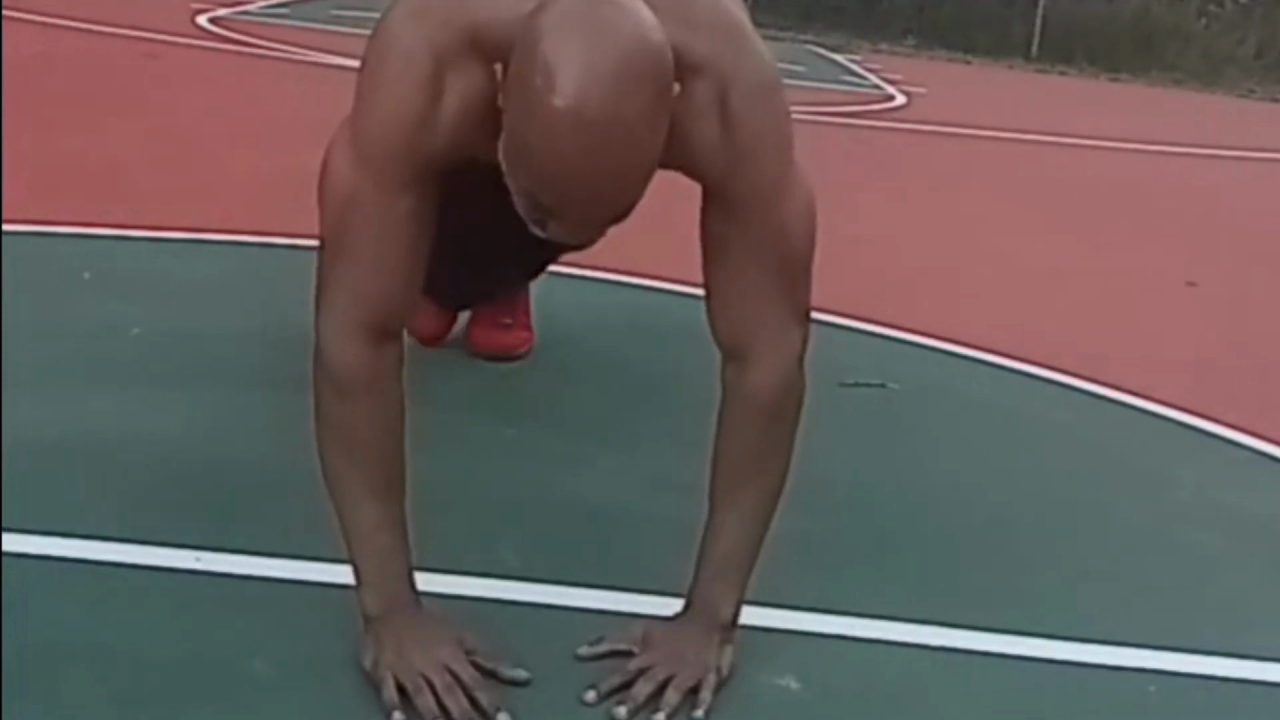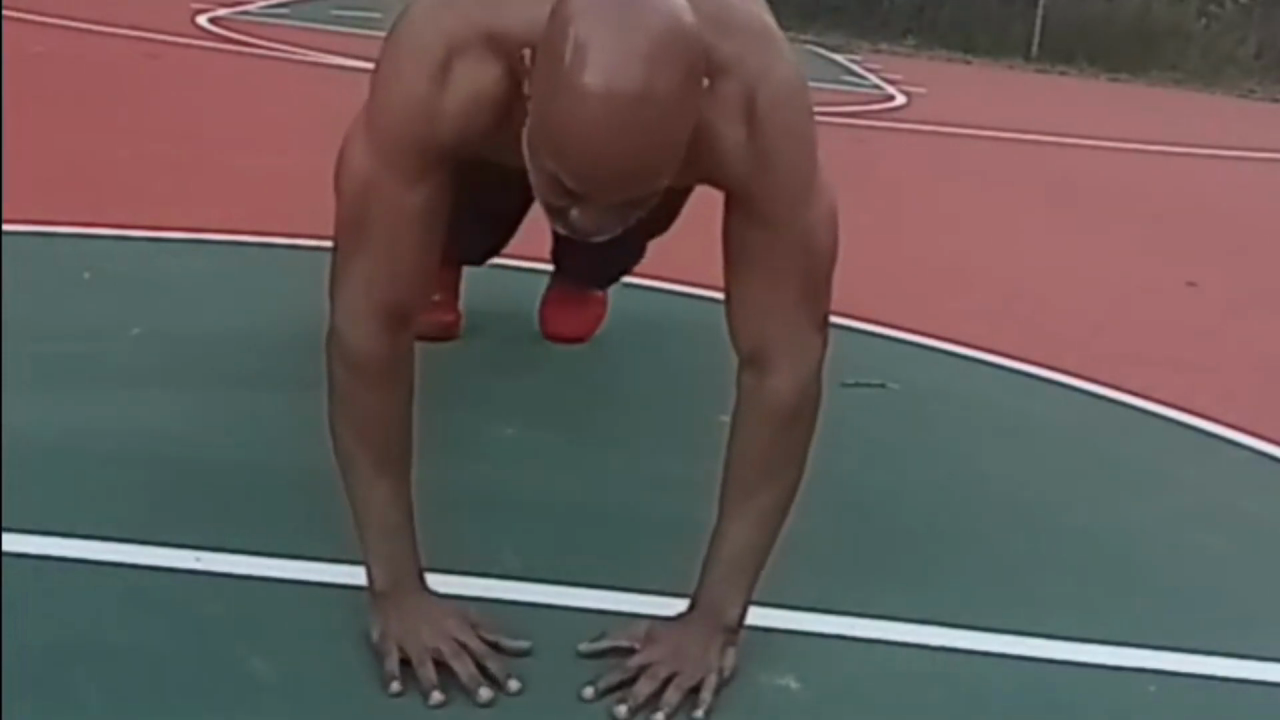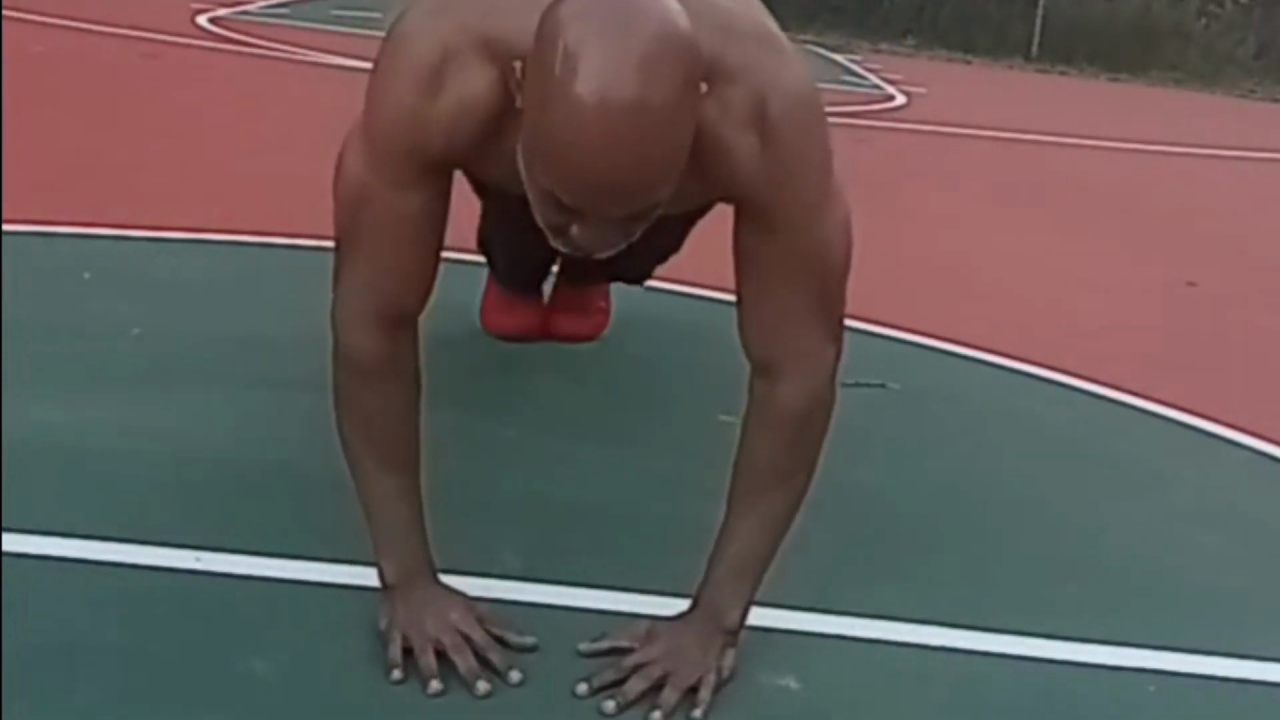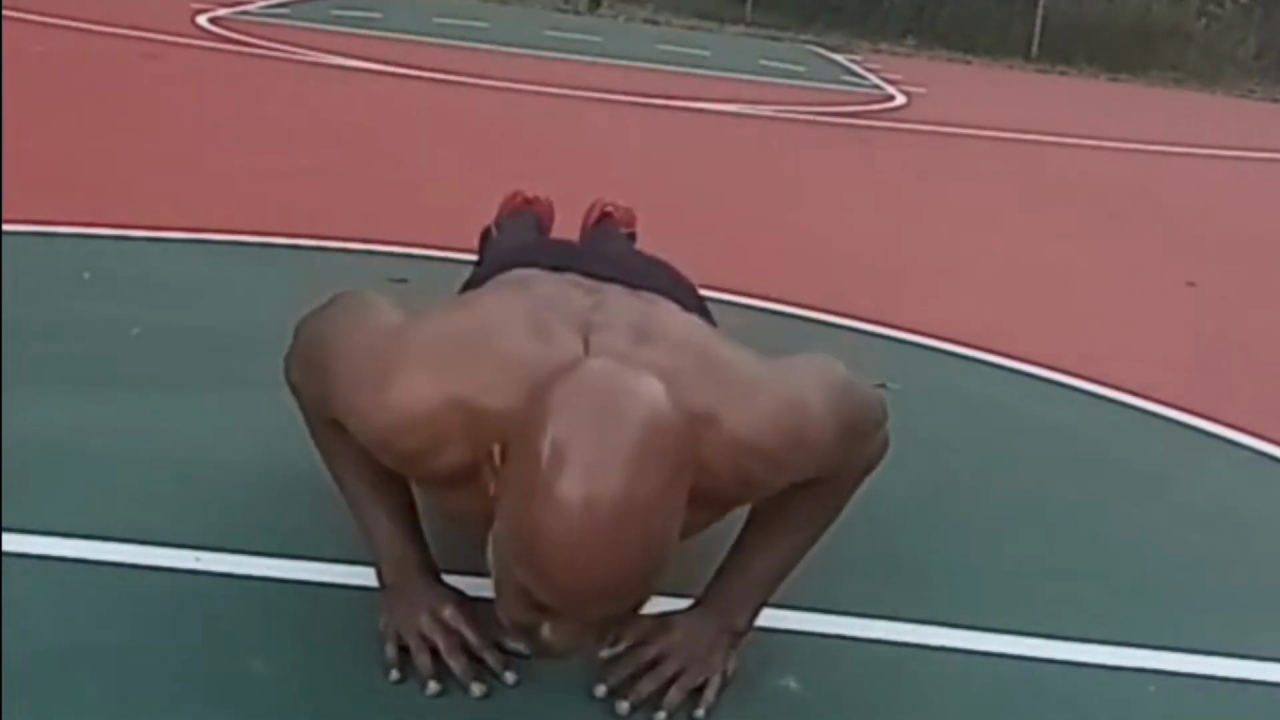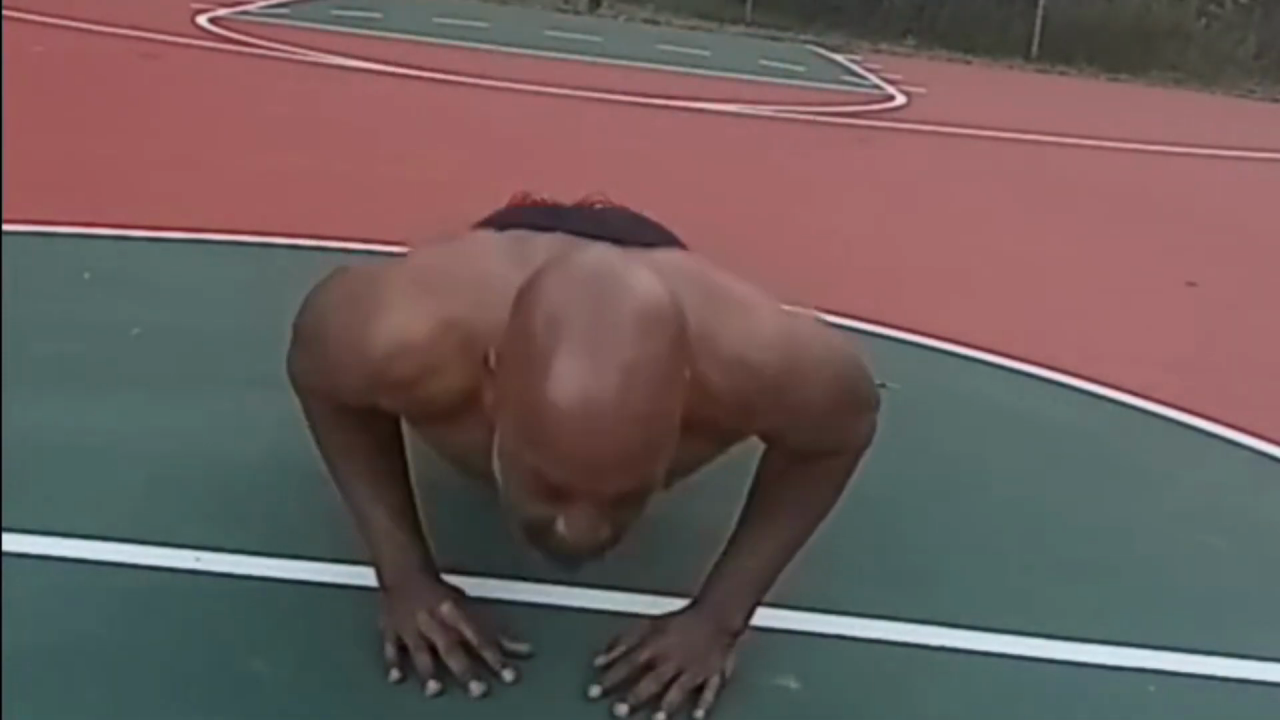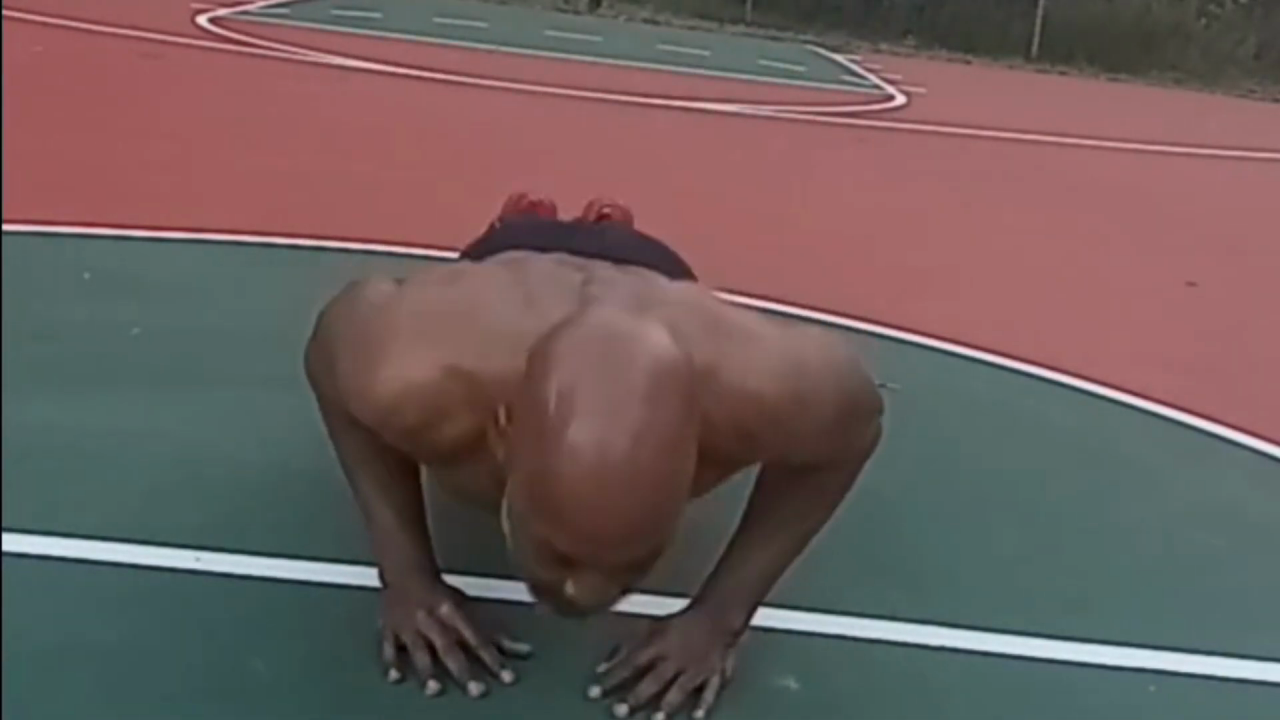
dt=0.5s
person 1, frame 1
left shoulder: (732, 97)
right shoulder: (423, 66)
left elbow: (765, 354)
right elbow: (356, 338)
left wrist: (711, 615)
right wrist: (390, 610)
left ankle: (500, 279)
right ankle: (450, 275)
person 1, frame 2
left shoulder: (759, 105)
right shoulder: (441, 70)
left elbow: (782, 363)
right elbow: (369, 324)
left wrist: (716, 616)
right wrist: (397, 591)
left ankle: (584, 271)
right ankle: (442, 261)
person 1, frame 3
left shoulder: (766, 113)
right shoulder: (437, 76)
left elbow: (796, 372)
right elbow: (374, 325)
left wrist: (717, 616)
right wrist: (407, 580)
right knee: (518, 278)
left ankle: (584, 282)
right ankle: (517, 274)
person 1, frame 4
left shoulder: (747, 434)
right shoulder: (413, 409)
left elbow: (864, 435)
right elbow: (310, 370)
left wrist: (723, 619)
right wrist: (403, 579)
left hip: (653, 300)
left ankle: (613, 232)
right ankle: (524, 225)
person 1, frame 5
left shoulder: (748, 355)
right shoulder: (406, 339)
left elbow: (844, 429)
right elbow: (317, 376)
left wrist: (718, 620)
right wrist: (404, 579)
left ankle: (602, 226)
right ankle: (520, 229)
person 1, frame 6
left shoulder: (756, 393)
right shoulder: (412, 386)
left elbow: (854, 431)
right elbow: (331, 369)
left wrist: (720, 618)
right wrist: (405, 580)
left ankle: (609, 231)
right ankle: (517, 230)
